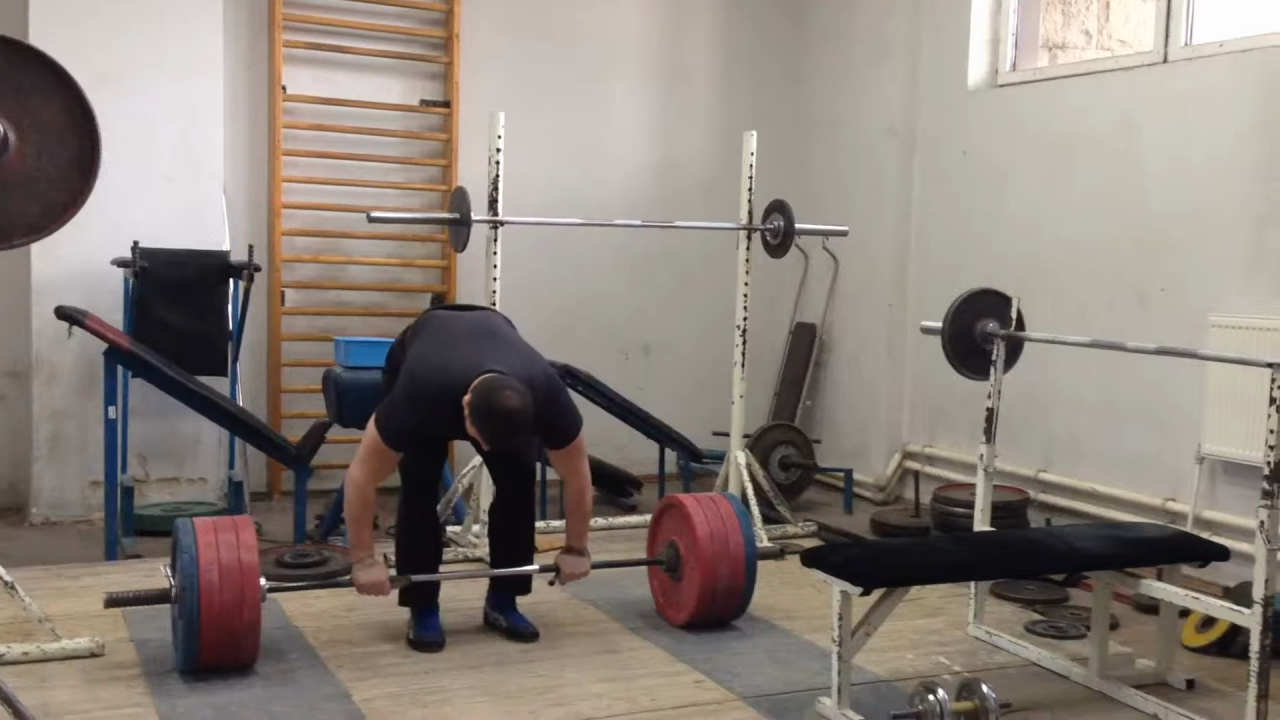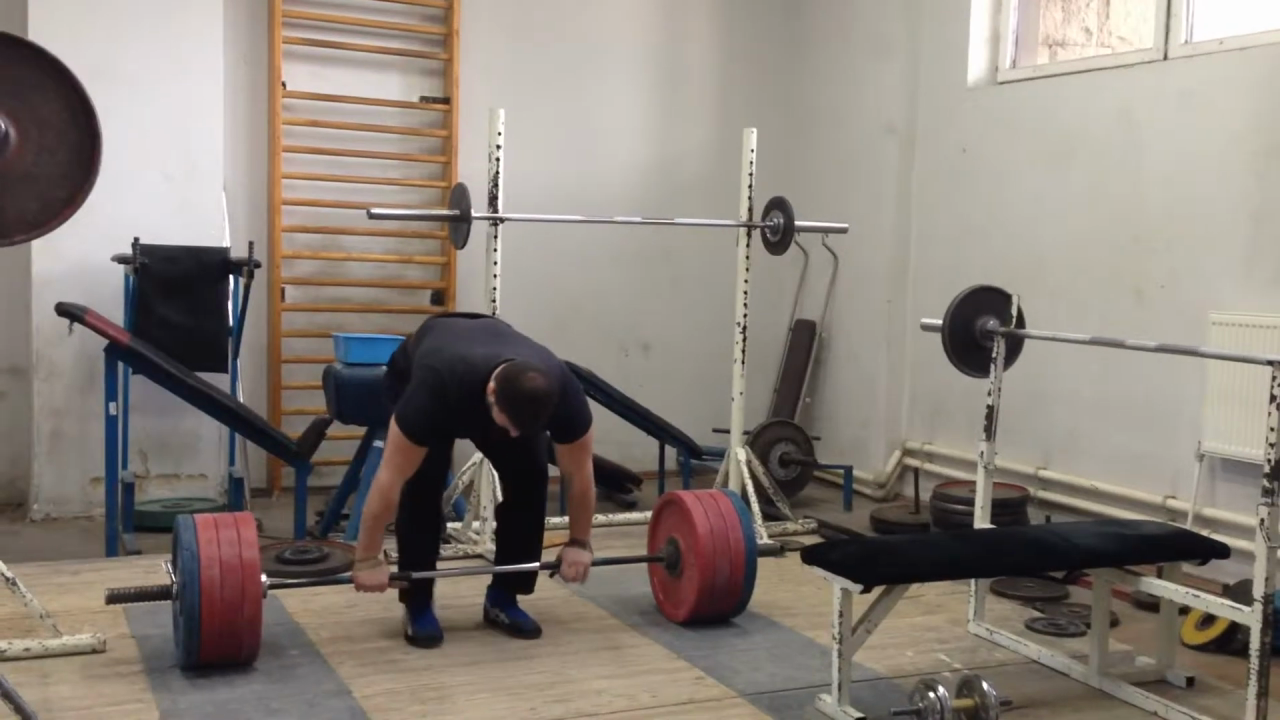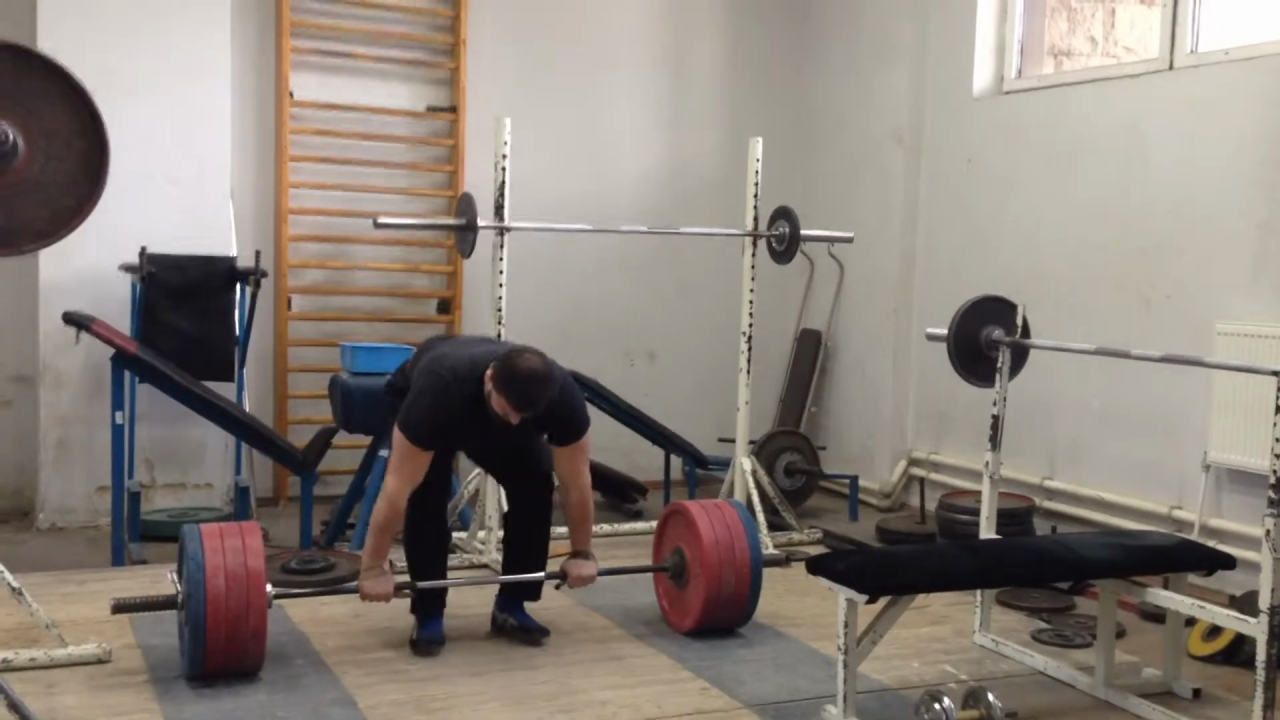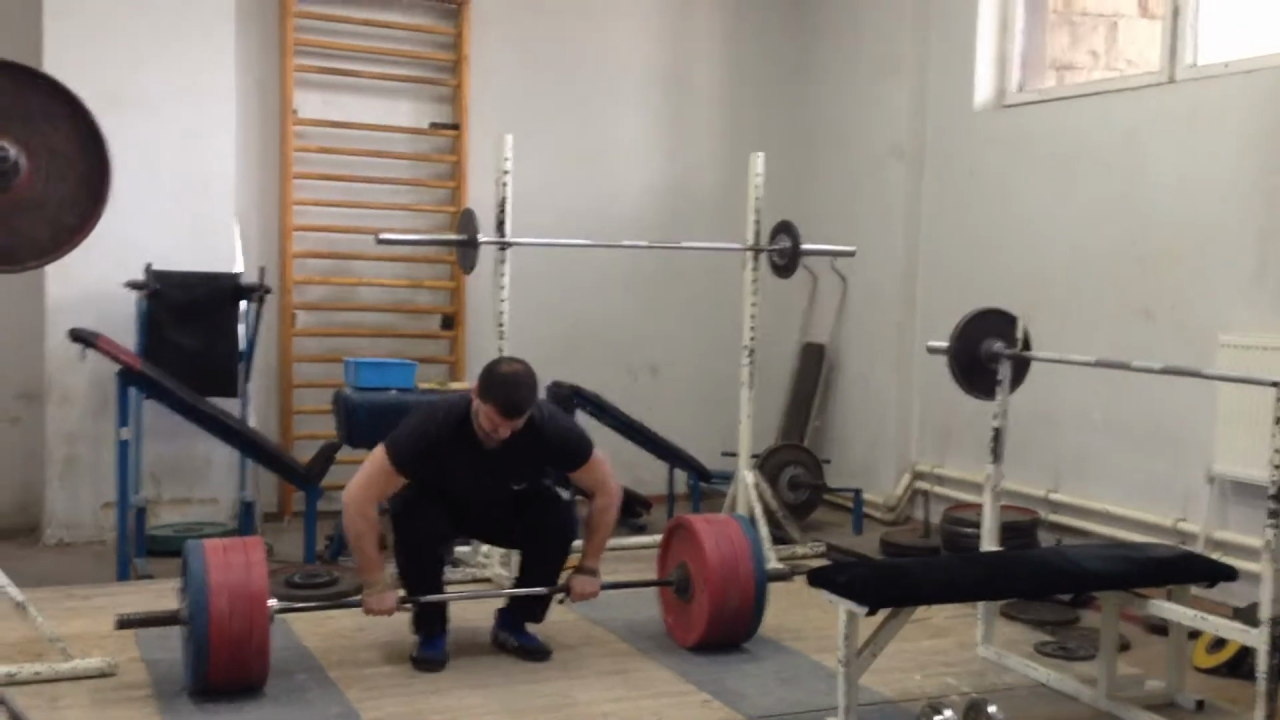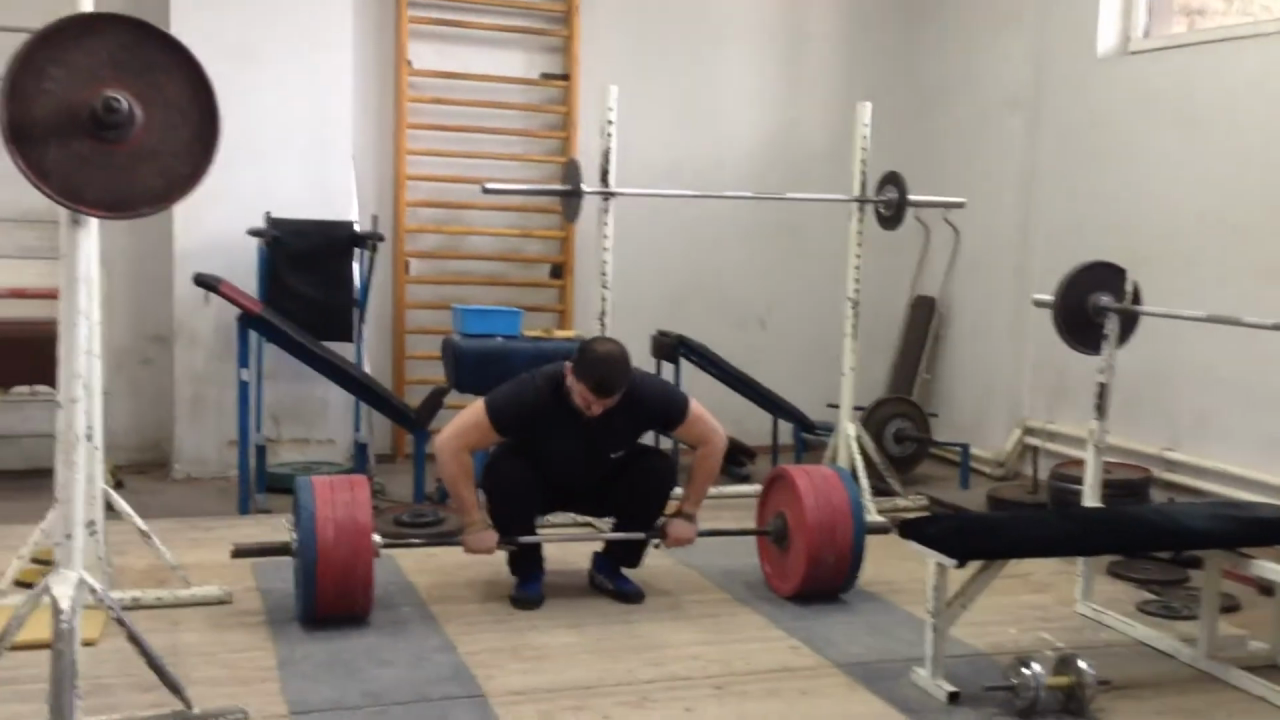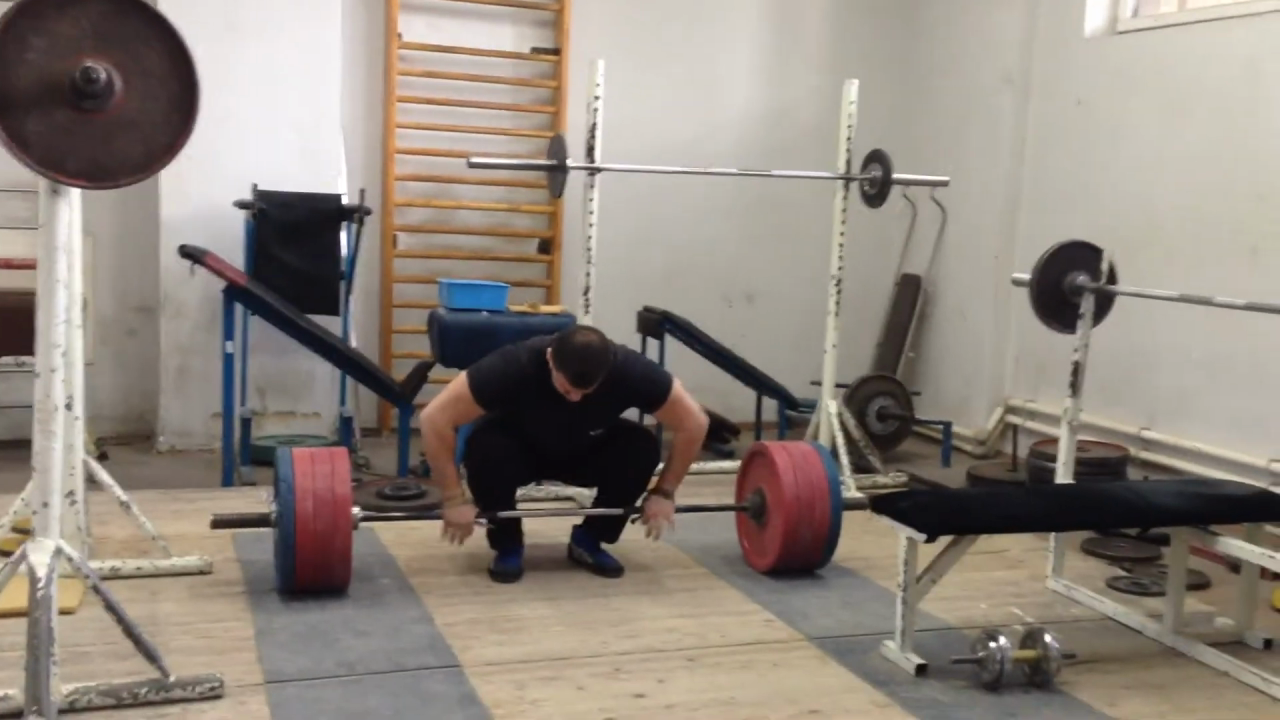
dt=0.5s
person 1, frame 1
left shoulder: (547, 397)
right shoulder: (419, 396)
left elbow: (576, 475)
right elbow: (361, 477)
left wrist: (576, 549)
right wrist: (364, 561)
left knee: (519, 479)
right knee: (420, 484)
left ankle: (502, 601)
right ankle: (423, 609)
person 1, frame 2
left shoulder: (563, 393)
right shoulder: (436, 387)
left elbow: (579, 474)
right elbow: (390, 478)
left wrist: (580, 543)
right wrist: (368, 559)
right hip: (414, 370)
left knee: (530, 478)
right knee: (425, 483)
left ankle: (503, 597)
right ankle: (418, 605)
person 1, frame 3
left shoulder: (561, 395)
right shoulder: (439, 387)
left elbow: (575, 479)
right elbow: (398, 486)
left wrist: (582, 553)
right wrist: (374, 568)
right hip: (432, 416)
left knee: (535, 488)
right knee: (428, 497)
left ankle: (510, 605)
right ankle: (428, 612)
person 1, frame 4
left shoulder: (552, 427)
right shoulder: (434, 423)
left elbow: (607, 490)
right elbow: (358, 497)
left wrist: (589, 568)
right wrist: (375, 584)
left hip: (506, 502)
right hip: (436, 498)
left knee: (559, 521)
right knee: (417, 527)
left ankle: (513, 623)
right ankle: (431, 631)
person 1, frame 5
left shoulder: (647, 393)
right shoulder: (532, 392)
left elbow: (713, 439)
right elbow: (449, 443)
left wrist: (687, 513)
right wrist: (475, 524)
left hip: (602, 484)
right hip: (537, 482)
left knee: (659, 470)
right knee: (504, 475)
left ankle: (609, 566)
right ankle: (528, 572)
person 1, frame 6
left shoulder: (630, 370)
right shoulder: (515, 365)
left elbow: (694, 422)
right elbow: (434, 417)
left wrist: (663, 493)
right wrist: (454, 499)
left hip: (585, 452)
right hip: (519, 451)
left knee: (643, 448)
right knee: (486, 450)
left ankle: (588, 540)
right ankle: (507, 545)
